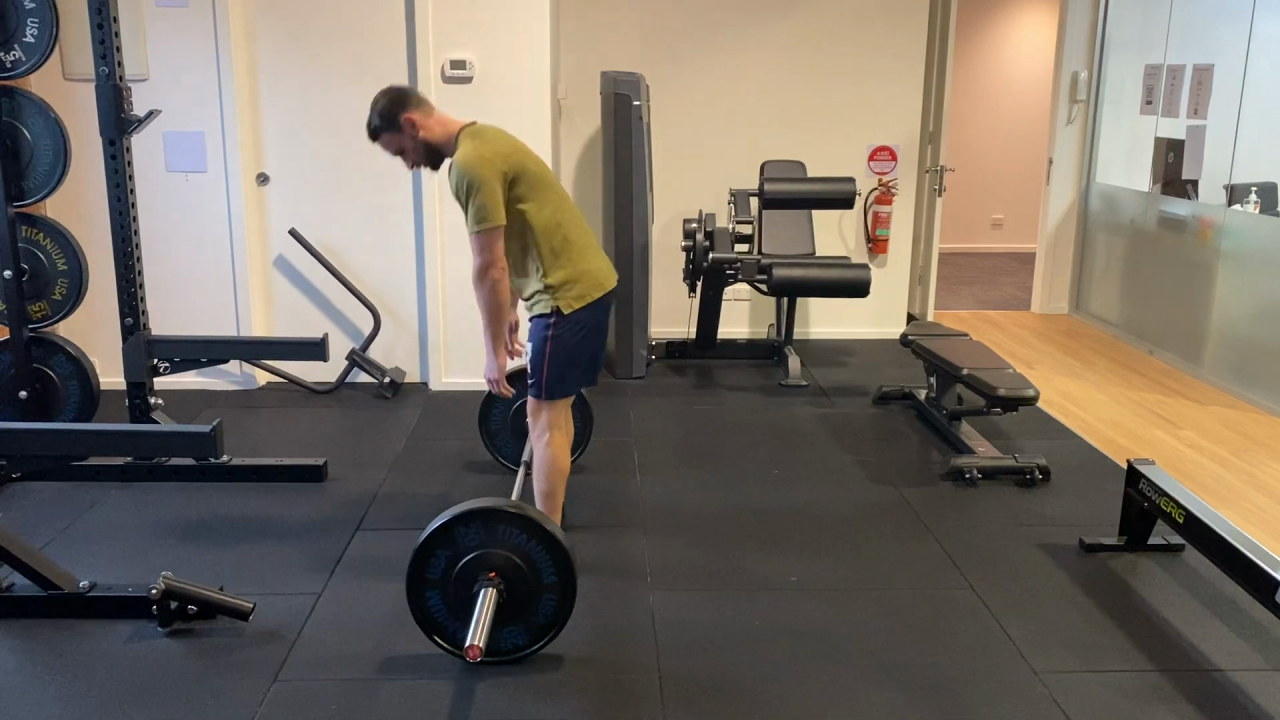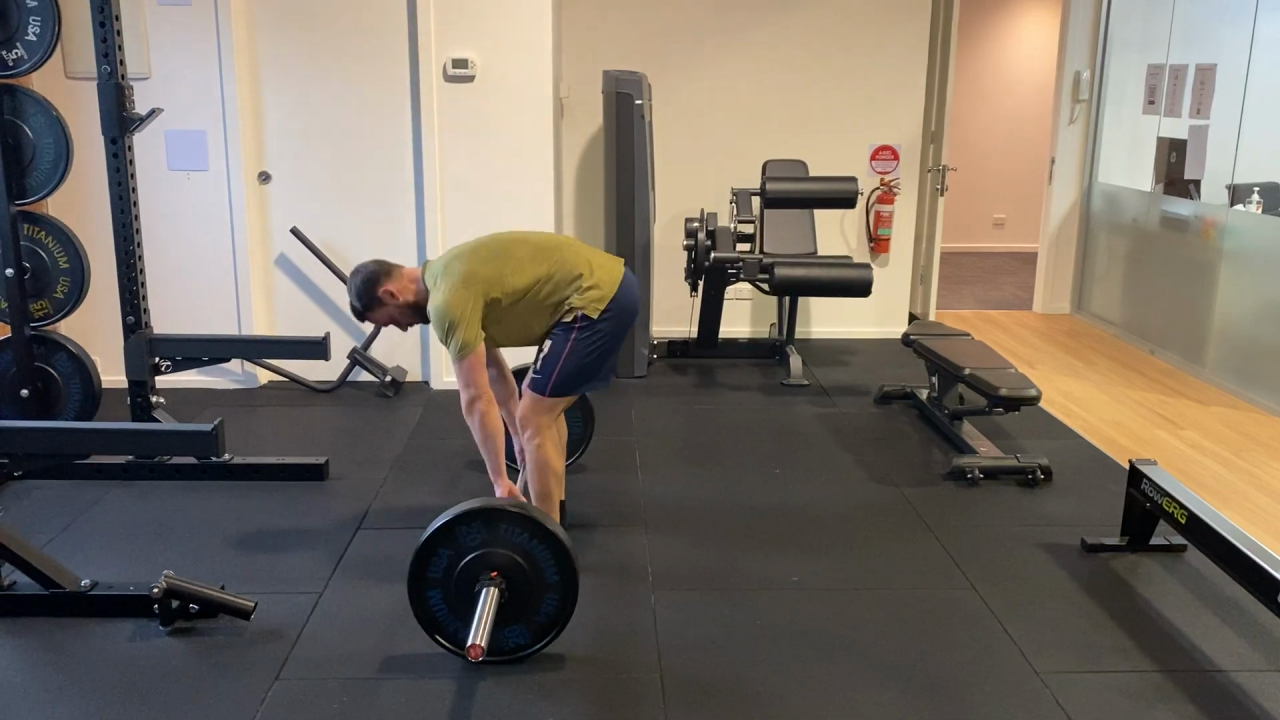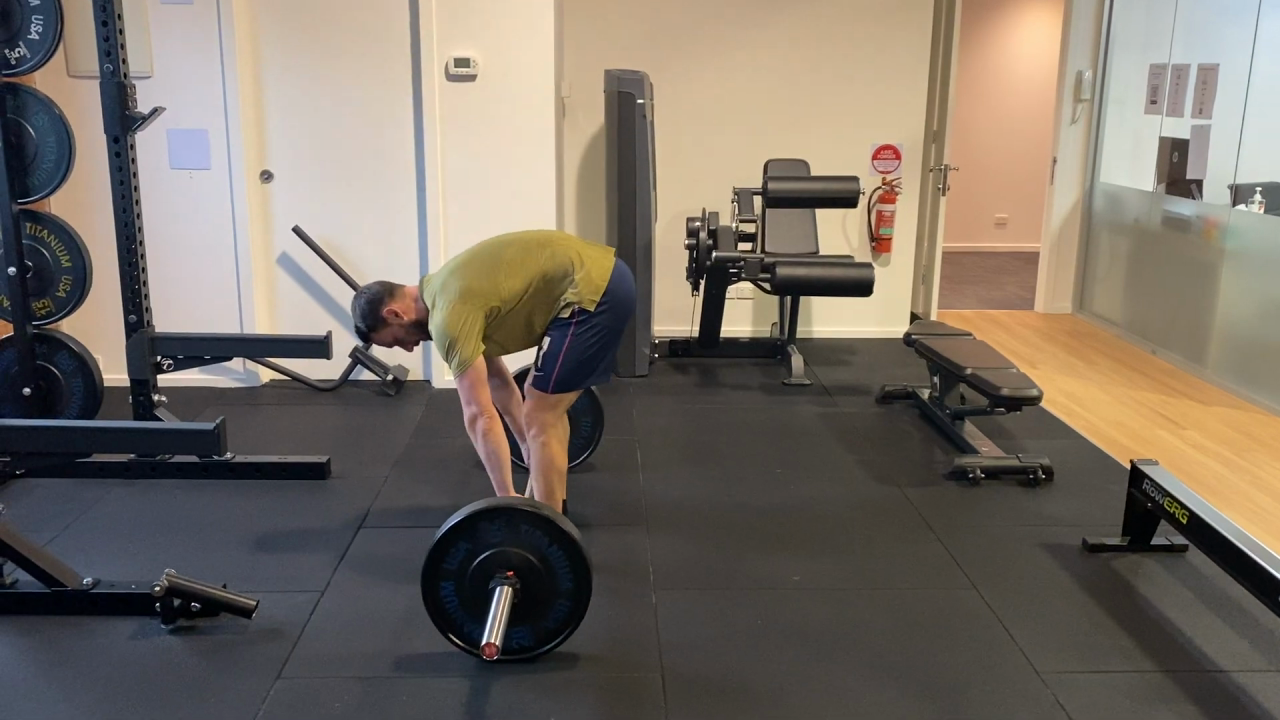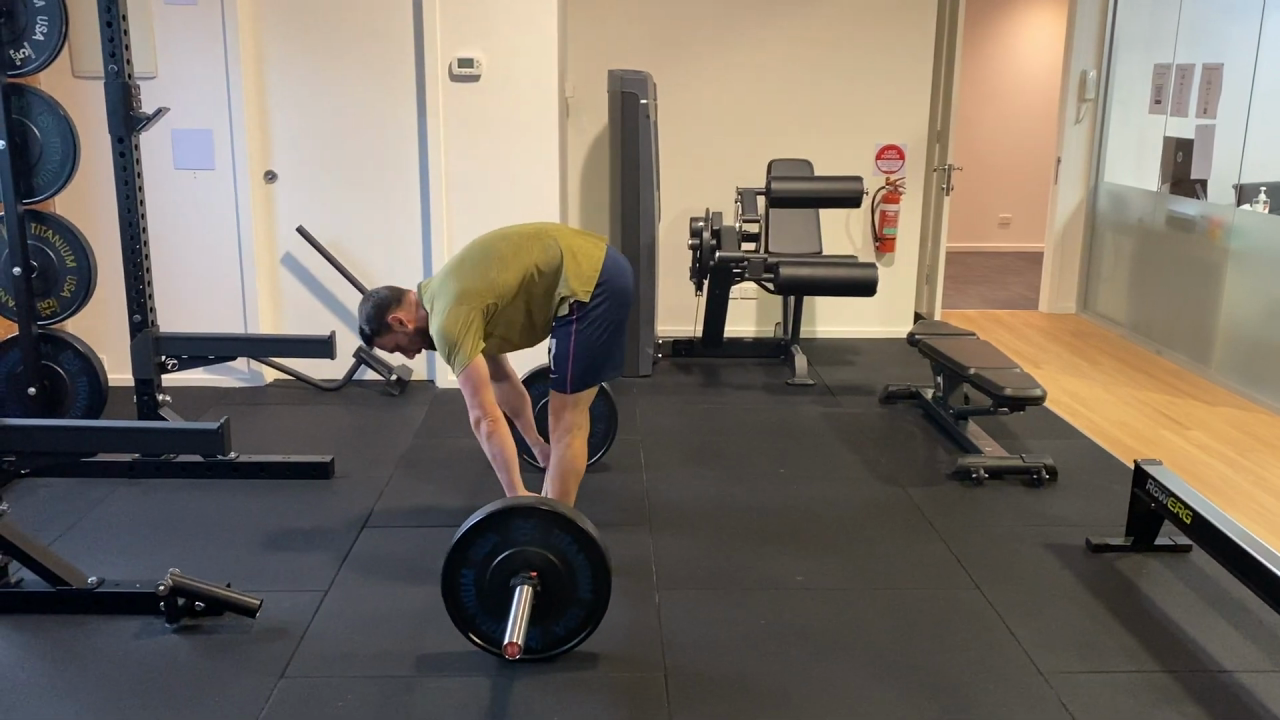
dt=0.4s
person 1, frame 1
left shoulder: (471, 163)
right shoulder: (486, 144)
left elbow: (490, 268)
left wrist: (494, 352)
right wrist: (508, 320)
left hip: (569, 293)
right hip: (579, 283)
left knee: (545, 414)
right knee: (553, 408)
right ankle: (547, 520)
person 1, frame 2
left shoulder: (448, 301)
right shoulder: (448, 279)
left elbow: (476, 400)
right elbow: (492, 367)
left wrist: (499, 480)
right wrist: (515, 431)
left hip: (597, 297)
right hip: (609, 283)
left knee: (533, 418)
right knee: (542, 407)
right ankle: (552, 517)
person 1, frame 3
left shoulder: (449, 318)
right shoulder: (446, 295)
left elbow: (479, 415)
right elbow: (496, 379)
left wrist: (506, 497)
right wrist: (527, 442)
left hip: (593, 290)
right hip: (605, 276)
left knee: (539, 417)
right knee: (544, 408)
person 1, frame 4
left shoulder: (448, 320)
right shoulder: (449, 300)
left elbow: (485, 417)
right elbow: (501, 380)
left wrist: (517, 495)
right wrist: (537, 444)
left hip: (588, 279)
right hip: (600, 266)
left knee: (565, 418)
right knee: (567, 407)
